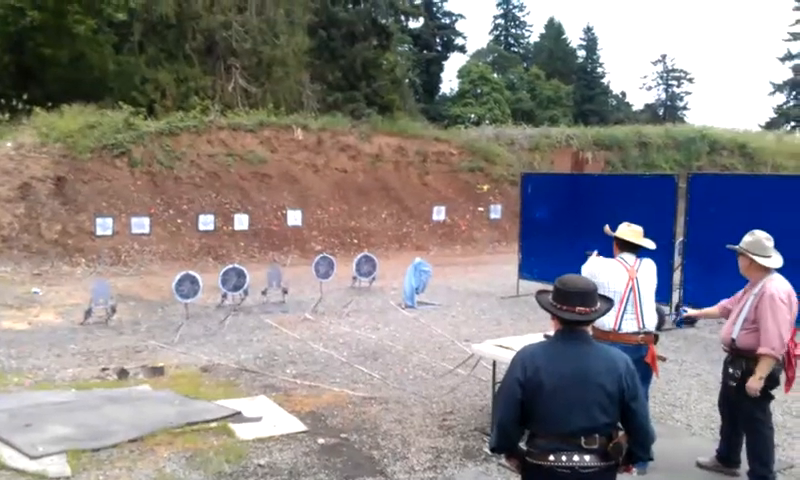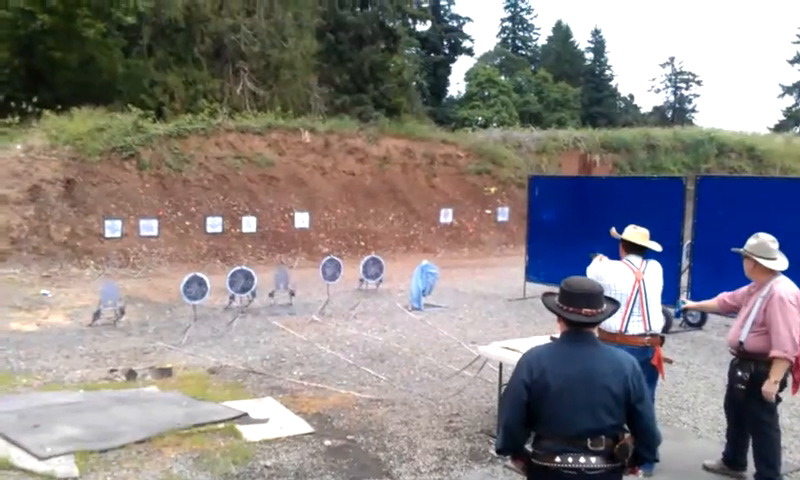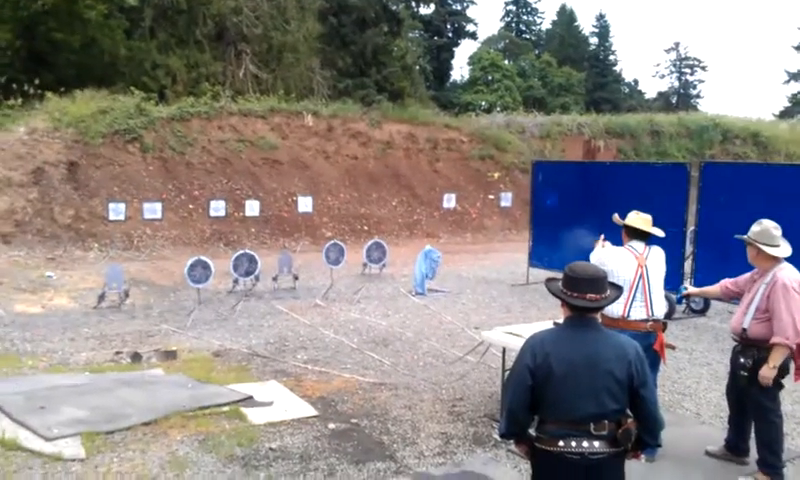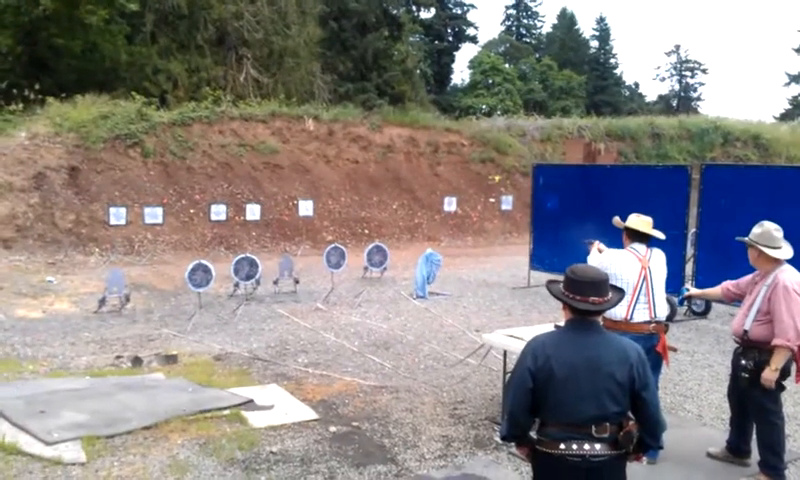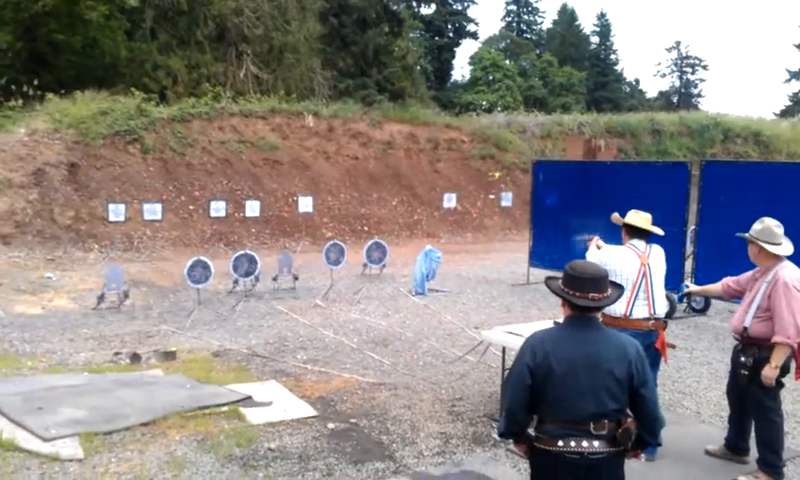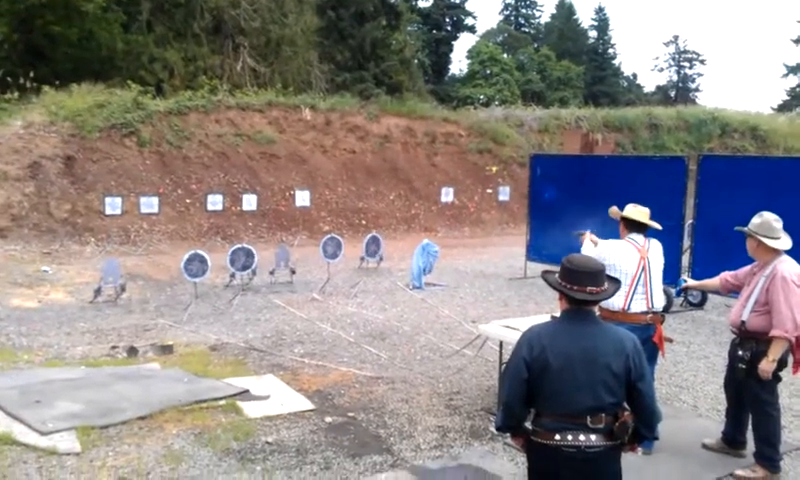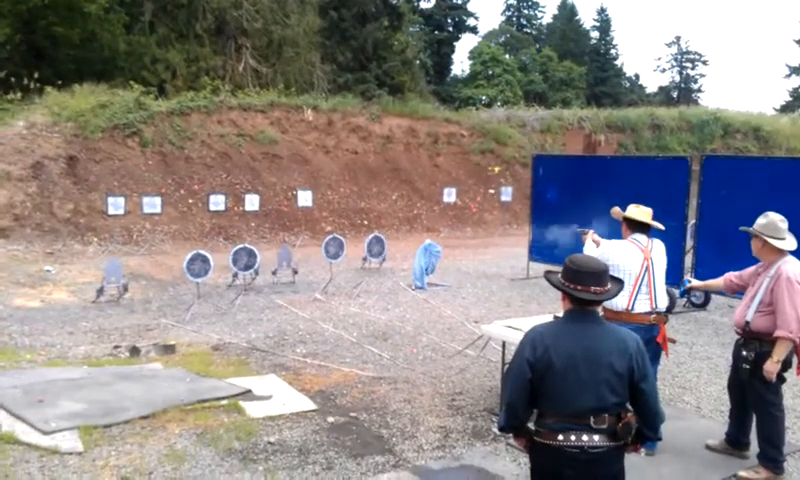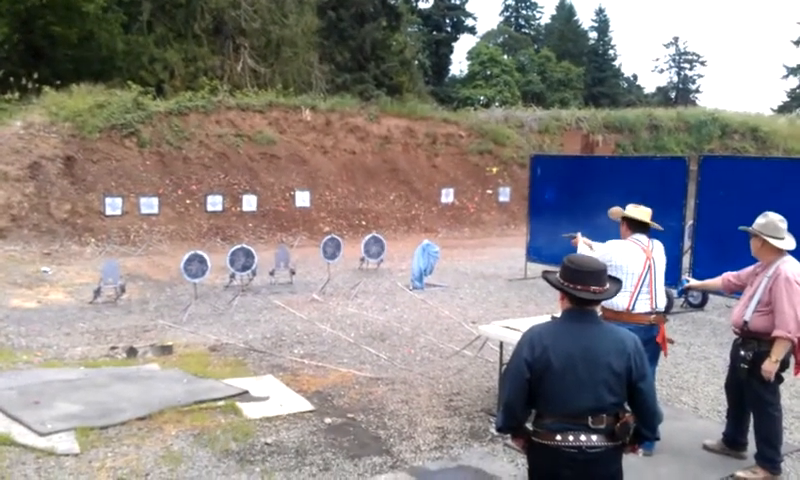
dt=0.3s
person 1, frame 1
left shoulder: (774, 291)
right shoulder: (755, 285)
left elbow: (774, 342)
right elbow: (729, 306)
left wrist: (759, 376)
right wrist: (698, 313)
left hip: (755, 366)
right hip: (738, 362)
left knee: (755, 422)
right knee: (729, 411)
right ankle: (726, 459)
person 1, frame 2
right shoulder: (758, 288)
right elbow: (727, 301)
left wrist: (773, 380)
right wrist: (695, 305)
left hip: (761, 370)
right hip: (743, 364)
left knee: (762, 425)
right knee: (735, 414)
person 1, frame 3
right shoulder: (759, 275)
right elbow: (729, 287)
left wrist: (772, 365)
right wrist: (697, 291)
left hip: (764, 357)
right hip: (745, 351)
left knee: (765, 412)
right knee: (737, 401)
right ankle: (735, 448)
person 1, frame 4
right shoulder: (761, 277)
right elbow: (730, 289)
left wrist: (774, 368)
right wrist: (700, 293)
left hip: (764, 359)
right hip: (746, 353)
left knee: (766, 414)
right knee: (739, 402)
right ankle: (737, 449)
person 1, frame 5
right shoulder: (760, 274)
right elbow: (730, 285)
left wrist: (774, 365)
right wrist: (699, 290)
left hip: (764, 356)
right hip: (746, 350)
left knee: (765, 411)
right knee: (738, 400)
right ankle: (735, 447)
person 1, frame 6
right shoulder: (759, 267)
right elbow: (728, 280)
left wrist: (771, 359)
right wrist: (697, 284)
left hip: (762, 349)
right hip: (743, 344)
left knee: (762, 405)
right knee: (735, 393)
right ankle: (732, 441)
person 1, frame 7
right shoulder: (763, 268)
right elbow: (733, 280)
left wrist: (776, 359)
right wrist: (701, 284)
left hip: (767, 350)
right hip: (748, 344)
left knee: (767, 406)
right knee: (738, 394)
right ankle: (735, 442)
person 1, frame 8
right shoulder: (762, 268)
right elbow: (731, 280)
left wrist: (774, 359)
right wrist: (700, 284)
left hip: (764, 350)
right hip: (745, 344)
left knee: (764, 406)
right knee: (736, 394)
right ankle: (733, 442)
person 2, frame 1
left shoulder: (600, 267)
right shoulder: (650, 267)
left elbow: (586, 277)
left hip: (607, 345)
right hip: (641, 347)
right ankle: (638, 460)
person 2, frame 2
left shoulder: (607, 270)
right shoulder: (655, 269)
left elbow: (591, 277)
left wrist: (596, 263)
left hip: (614, 347)
right hip: (648, 348)
right ankle: (645, 462)
person 2, frame 3
left shoulder: (610, 256)
right shoulder: (658, 255)
left elbow: (596, 264)
left wrist: (599, 249)
left hip: (618, 332)
right hip: (650, 334)
right ankle: (647, 447)
person 2, frame 4
left shoulder: (612, 258)
right shoulder: (659, 257)
left elbow: (595, 267)
left wrist: (594, 252)
left hip: (621, 335)
right hip: (652, 336)
right ankle: (649, 449)
person 2, frame 5
left shoulder: (612, 255)
right shoulder: (658, 253)
left elbow: (594, 263)
left wrist: (593, 247)
left hip: (620, 331)
right hip: (652, 332)
right ankle: (648, 447)
person 2, frame 6
left shoulder: (611, 249)
right shoulder: (656, 248)
left elbow: (590, 259)
left wrist: (588, 242)
right wrist: (598, 241)
left hip: (618, 326)
right hip: (649, 326)
right ankle: (645, 440)
person 2, frame 7
left shoulder: (614, 249)
right shoulder: (659, 248)
left elbow: (592, 260)
left wrist: (589, 242)
right wrist: (599, 241)
left hip: (621, 326)
right hip: (653, 326)
right ankle: (648, 441)
person 2, frame 8
left shoulder: (615, 249)
right shoulder: (657, 248)
left wrist: (582, 245)
right wrist: (591, 244)
left hip: (620, 326)
right hip: (651, 327)
right ankle: (646, 440)
person 3, frame 1
left shoulder: (528, 359)
right shoulder: (619, 363)
left elbow: (505, 417)
right elbow: (639, 422)
left wrist: (511, 452)
right wrist: (632, 458)
person 3, frame 2
left shoulder: (534, 361)
right shoulder: (625, 364)
left elbow: (512, 419)
right elbow: (645, 423)
left wrist: (517, 454)
right wrist: (638, 460)
person 3, frame 3
left shoulder: (538, 346)
right shoulder: (628, 350)
left elbow: (515, 402)
right elbow: (648, 408)
left wrist: (521, 438)
right wrist: (640, 444)
left hip: (553, 456)
right hip: (606, 459)
person 3, frame 4
left shoulder: (539, 349)
right shoulder: (630, 352)
left elbow: (516, 405)
right elbow: (650, 410)
left wrist: (522, 440)
right wrist: (642, 446)
left hip: (554, 460)
right hip: (608, 463)
person 3, frame 5
left shoulder: (538, 345)
right shoulder: (629, 349)
left elbow: (514, 401)
right elbow: (648, 408)
left wrist: (520, 437)
right wrist: (640, 443)
left hip: (552, 457)
right hip: (606, 460)
person 3, frame 6
left shoulder: (535, 339)
right shoulder: (625, 342)
left elbow: (512, 395)
right elbow: (645, 401)
left wrist: (517, 431)
right wrist: (636, 437)
left hip: (549, 452)
right hip: (603, 454)
person 3, frame 7
left shoulder: (538, 339)
right shoulder: (628, 343)
left elbow: (514, 396)
right elbow: (648, 402)
left wrist: (519, 431)
right wrist: (640, 438)
left hip: (552, 452)
right hip: (606, 455)
person 3, frame 8
left shoulder: (536, 339)
right shoulder: (627, 342)
left elbow: (512, 396)
right elbow: (646, 402)
left wrist: (517, 431)
right wrist: (639, 437)
left hip: (550, 453)
right hip: (604, 455)
